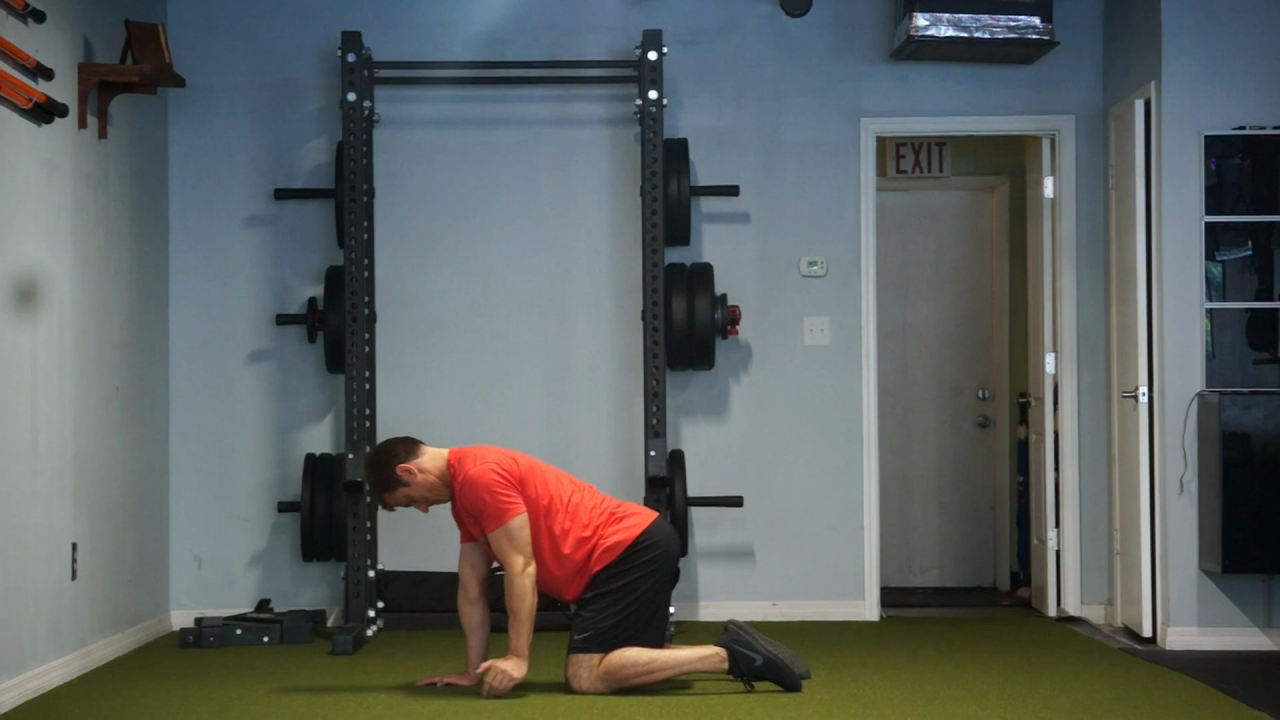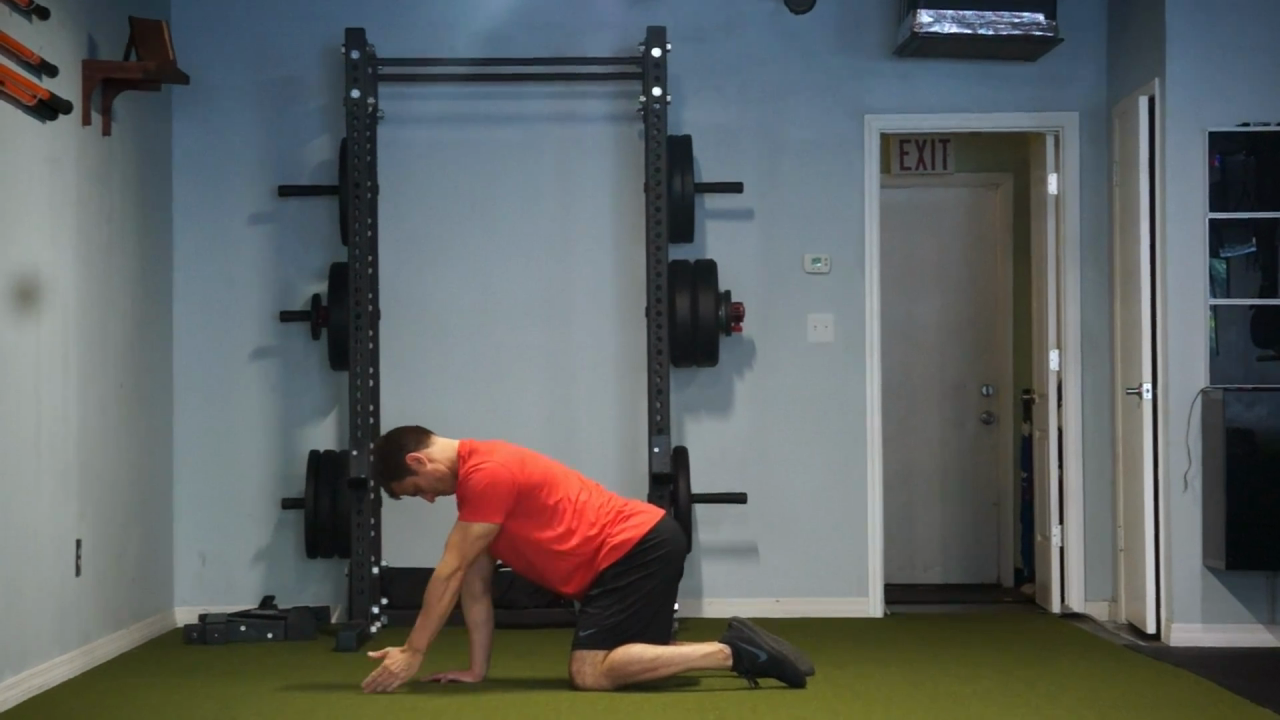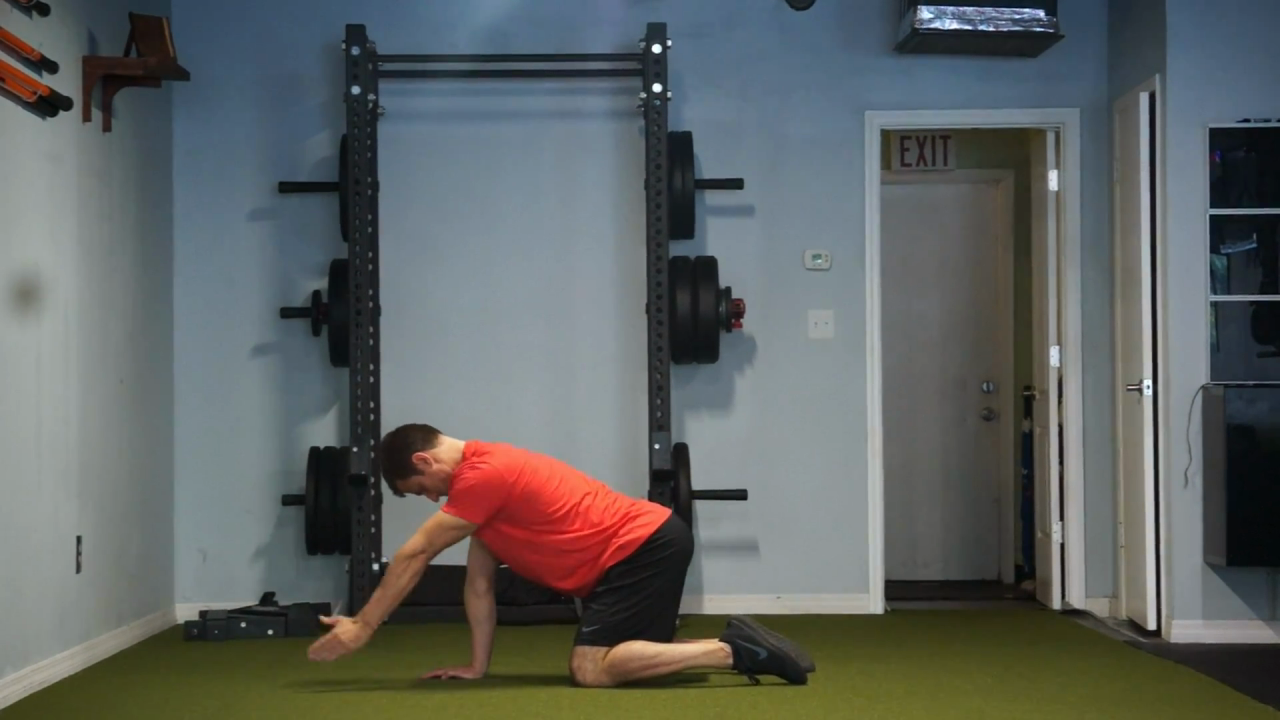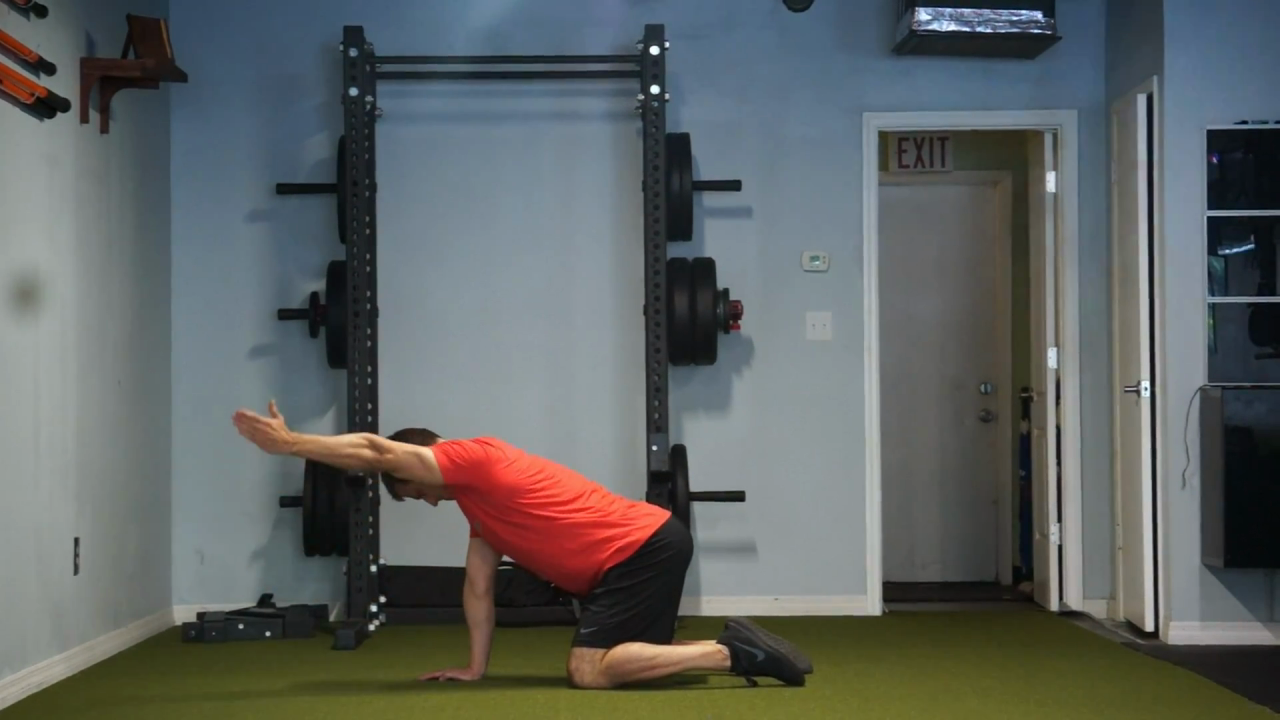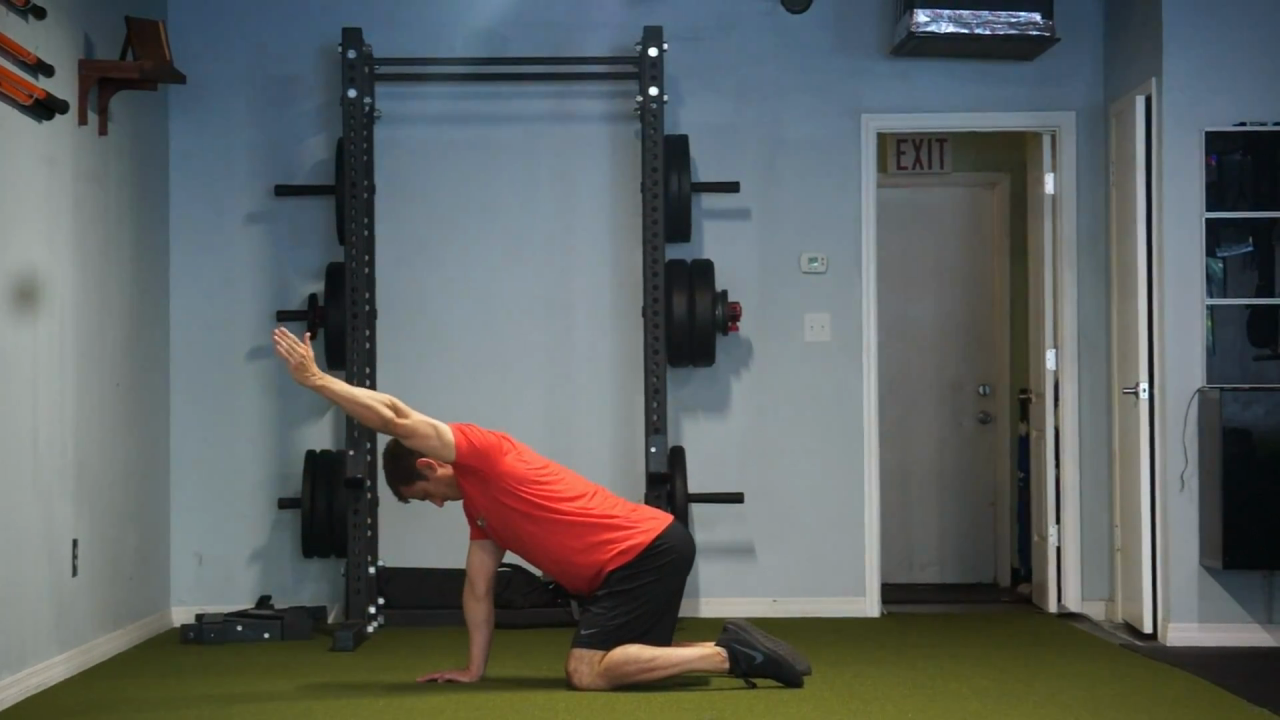
dt=1s
person 1, frame 1
left shoulder: (479, 476)
right shoulder: (463, 492)
left elbow: (521, 569)
right elbow: (472, 588)
left wrist: (517, 657)
right wrist: (475, 667)
left hip: (631, 547)
right hip: (642, 543)
left knee: (586, 675)
right knee: (621, 659)
left ankle: (729, 656)
right ankle: (734, 650)
person 1, frame 2
left shoulder: (485, 473)
right shoulder: (474, 476)
left elbow: (451, 573)
right elbow: (475, 584)
left wrist: (413, 653)
right wrist: (476, 668)
left hip: (638, 546)
right hip: (647, 542)
left knee: (589, 672)
right knee: (624, 658)
left ankle: (732, 651)
right ankle: (737, 648)
person 1, frame 3
left shoulder: (482, 475)
right shoulder: (487, 476)
left elbow: (415, 555)
right elbow: (479, 583)
left wrist: (363, 627)
right wrist: (477, 664)
left hip: (647, 547)
right hip: (653, 542)
left knee: (592, 668)
right knee: (616, 654)
left ankle: (734, 651)
right ankle: (735, 643)
person 1, frame 4
left shoulder: (475, 460)
right shoulder: (475, 497)
left elbow: (375, 453)
right elbow: (479, 588)
left wrist: (288, 441)
right wrist: (475, 666)
left hip: (645, 548)
right hip: (647, 547)
left knee: (589, 669)
right knee: (613, 660)
left ankle: (730, 652)
right ankle: (735, 647)
person 1, frame 5
left shoulder: (484, 451)
right shoulder: (477, 503)
left elbow: (393, 415)
right elbow: (478, 588)
left wrist: (314, 378)
right wrist: (474, 668)
left hip: (648, 549)
right hip: (646, 550)
left knee: (587, 672)
right knee: (613, 659)
left ankle: (730, 655)
right ankle: (734, 648)
